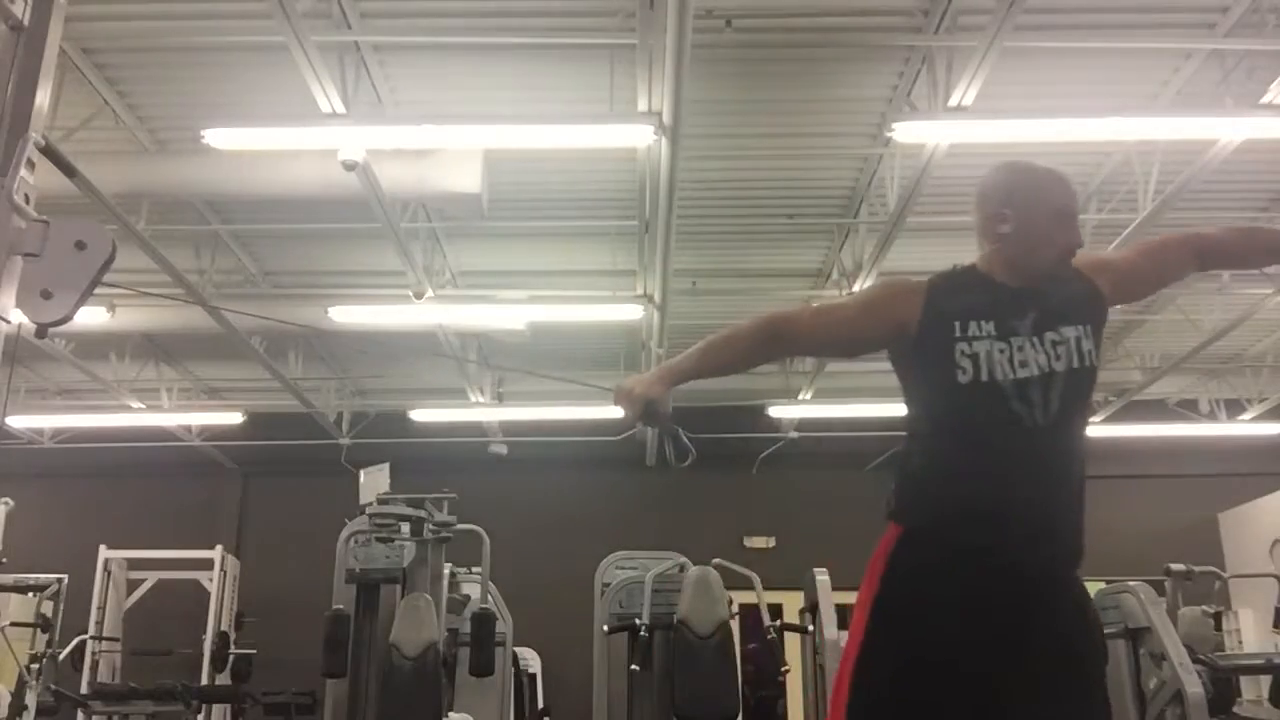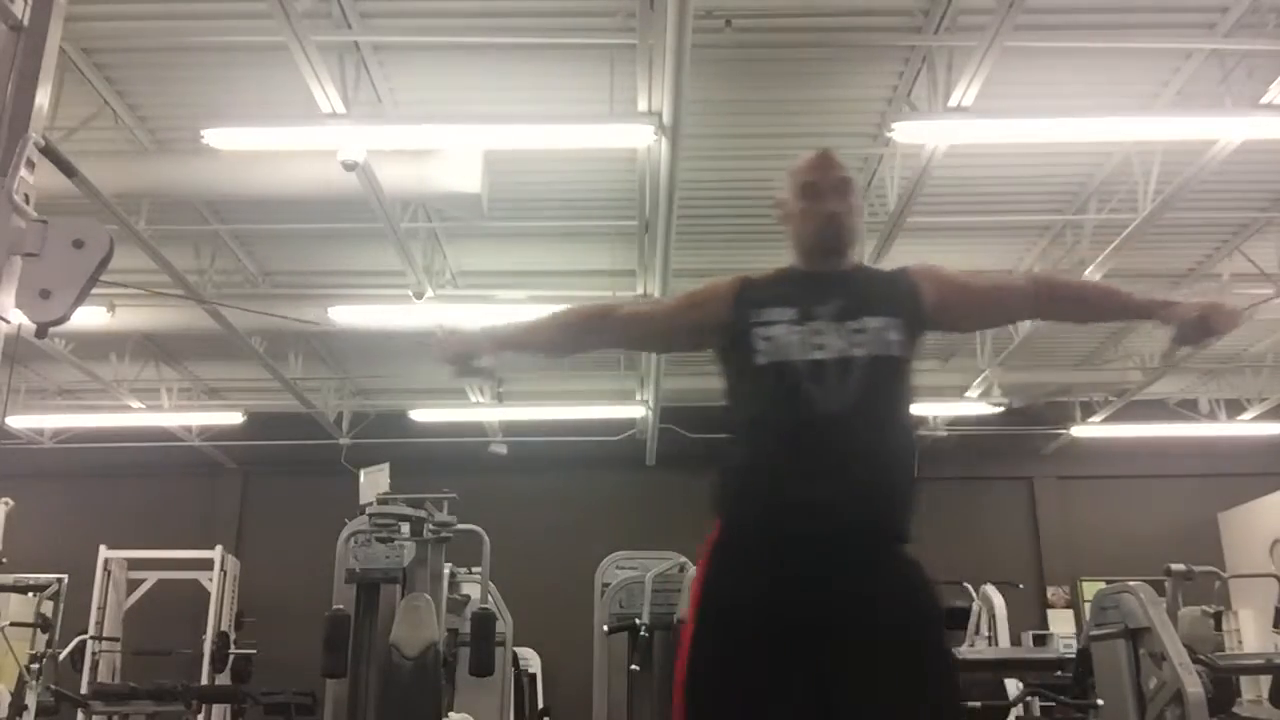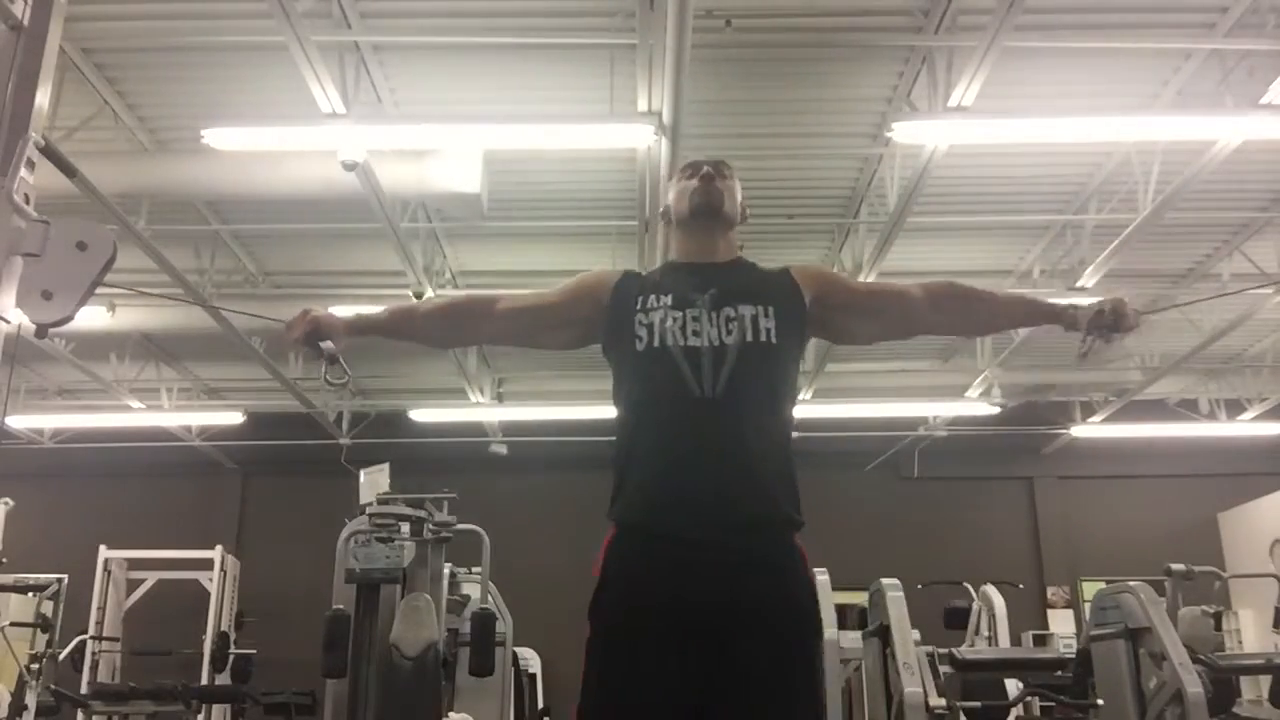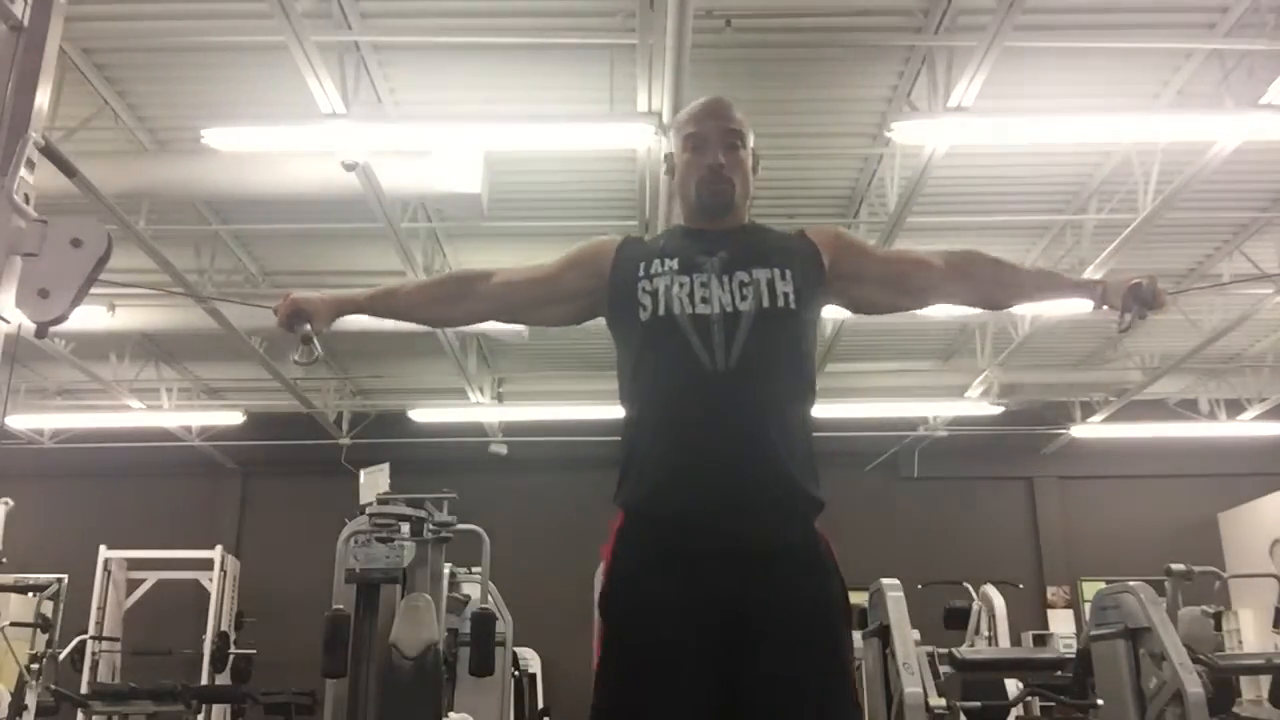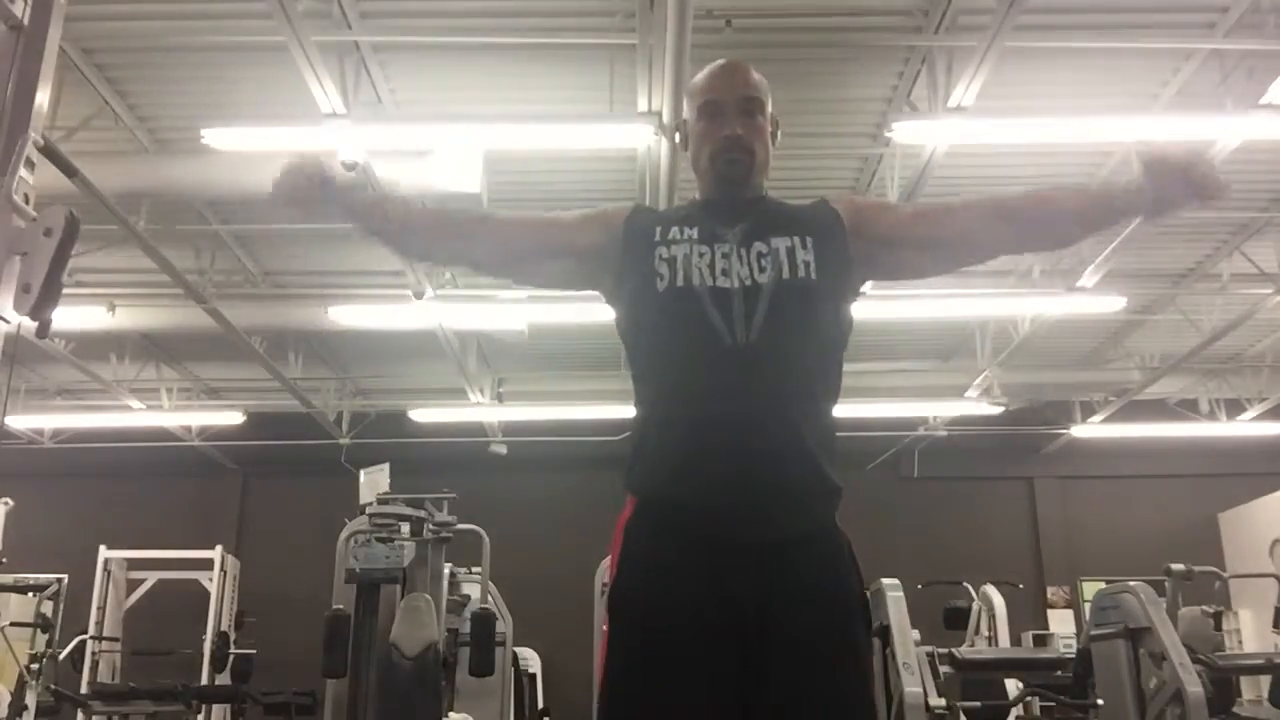
dt=1s
person 1, frame 1
left shoulder: (1088, 290)
right shoulder: (920, 306)
left elbow: (1197, 248)
right elbow: (786, 329)
right wrist: (665, 375)
left hip: (1045, 577)
right hip: (932, 567)
person 1, frame 2
left shoulder: (909, 293)
right shoulder: (738, 304)
left elbow: (1034, 292)
right elbow: (614, 321)
left wrist: (1165, 309)
right wrist: (492, 339)
left hip: (873, 566)
right hip: (756, 565)
person 1, frame 3
left shoulder: (795, 291)
right shoulder: (615, 296)
left elbow: (924, 304)
right elbow: (488, 316)
left wrist: (1065, 311)
right wrist: (357, 322)
left hip: (762, 562)
right hip: (649, 561)
person 1, frame 4
left shoulder: (812, 256)
right shoulder: (618, 264)
left elbow: (946, 274)
right elbow: (485, 292)
left wrist: (1089, 287)
right wrist: (344, 303)
left hip: (784, 551)
right hip: (661, 551)
person 1, frame 5
left shoulder: (836, 228)
right shoulder: (627, 236)
left elbow: (990, 224)
right elbow: (480, 234)
left wrist: (1134, 193)
right wrist: (350, 198)
left hip: (800, 542)
right hip: (673, 542)
